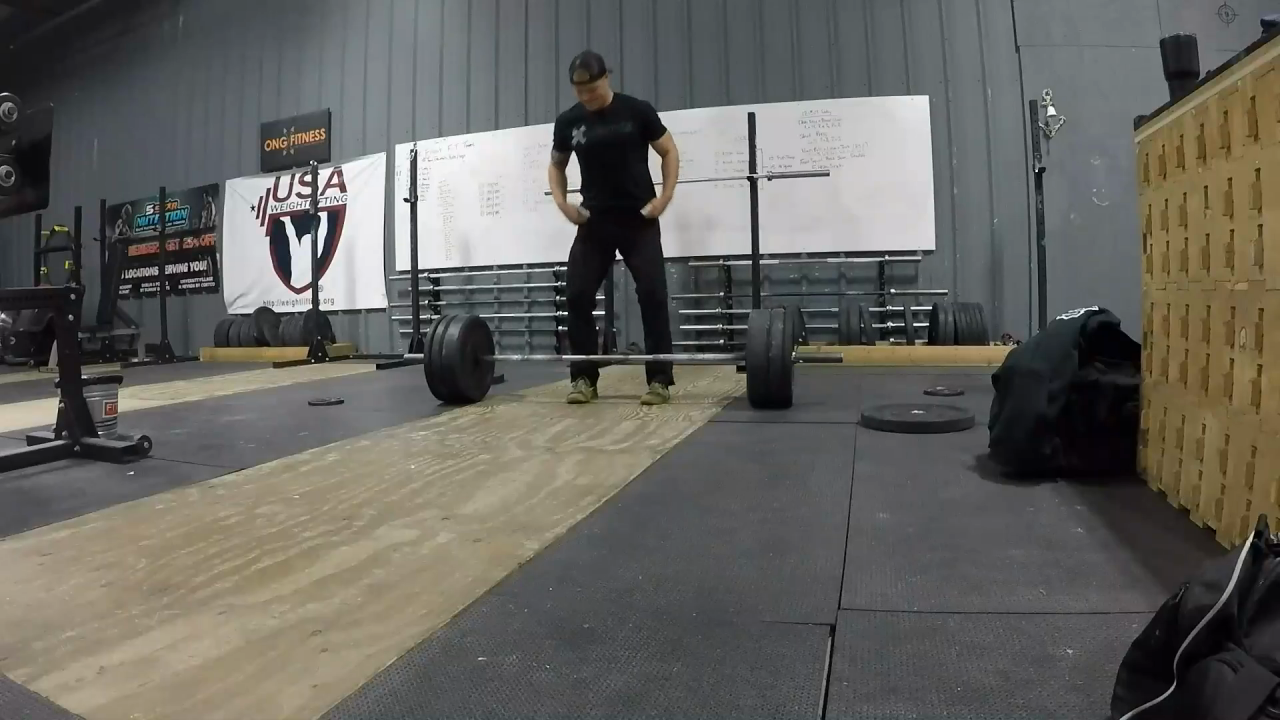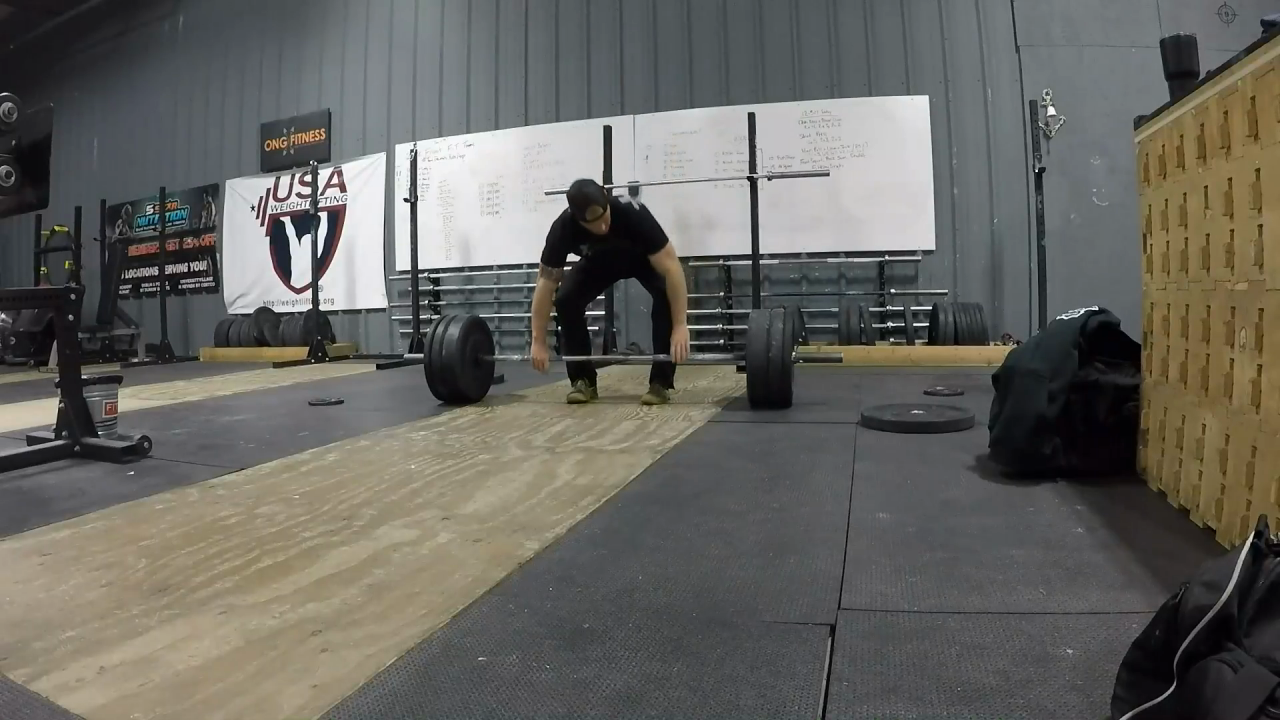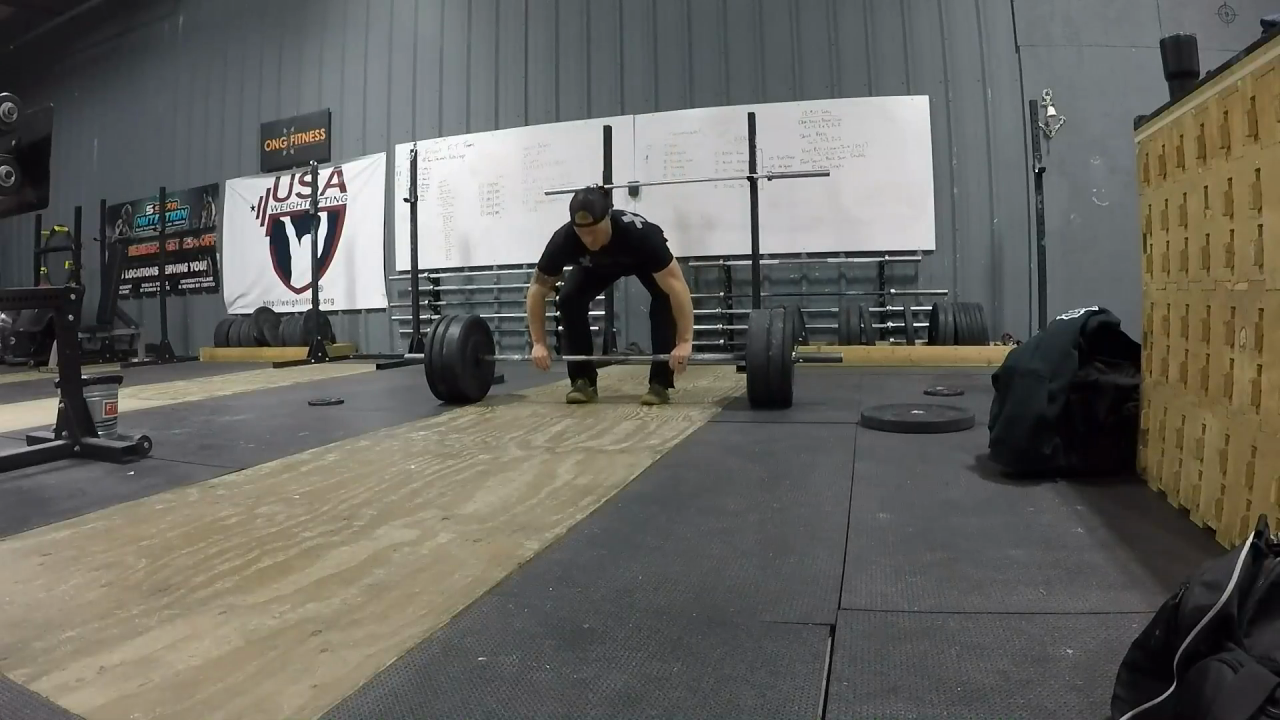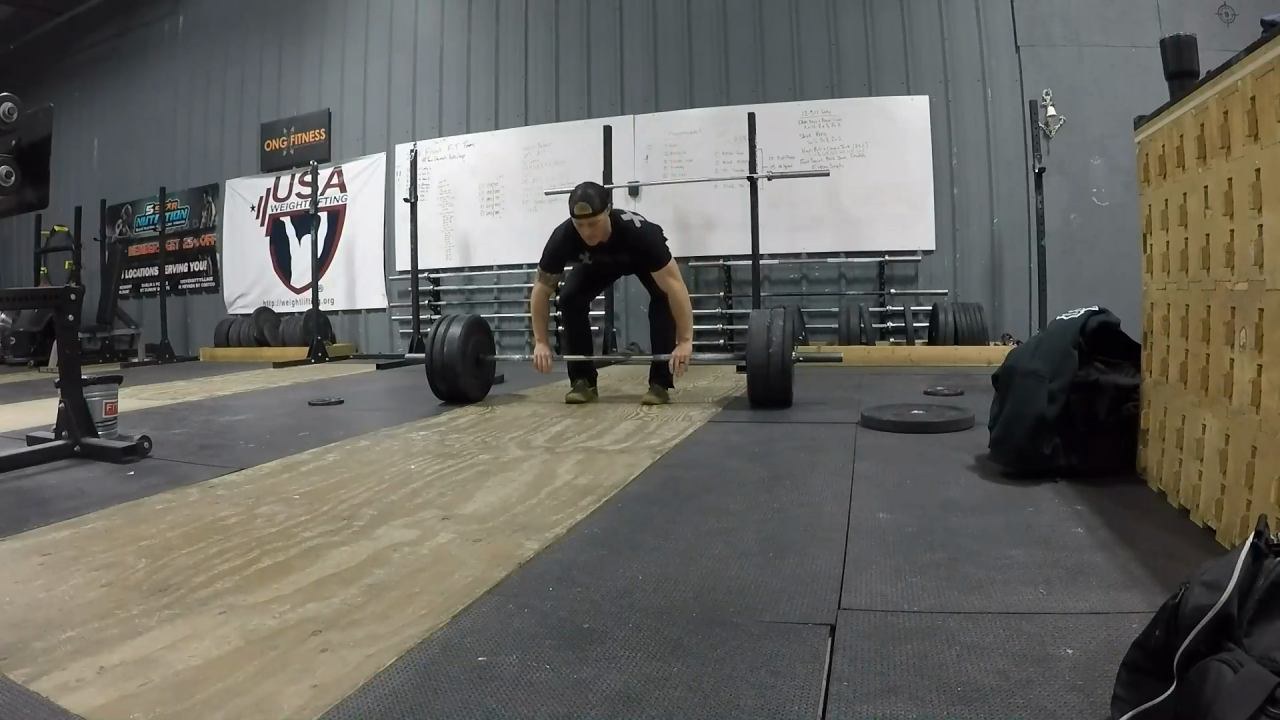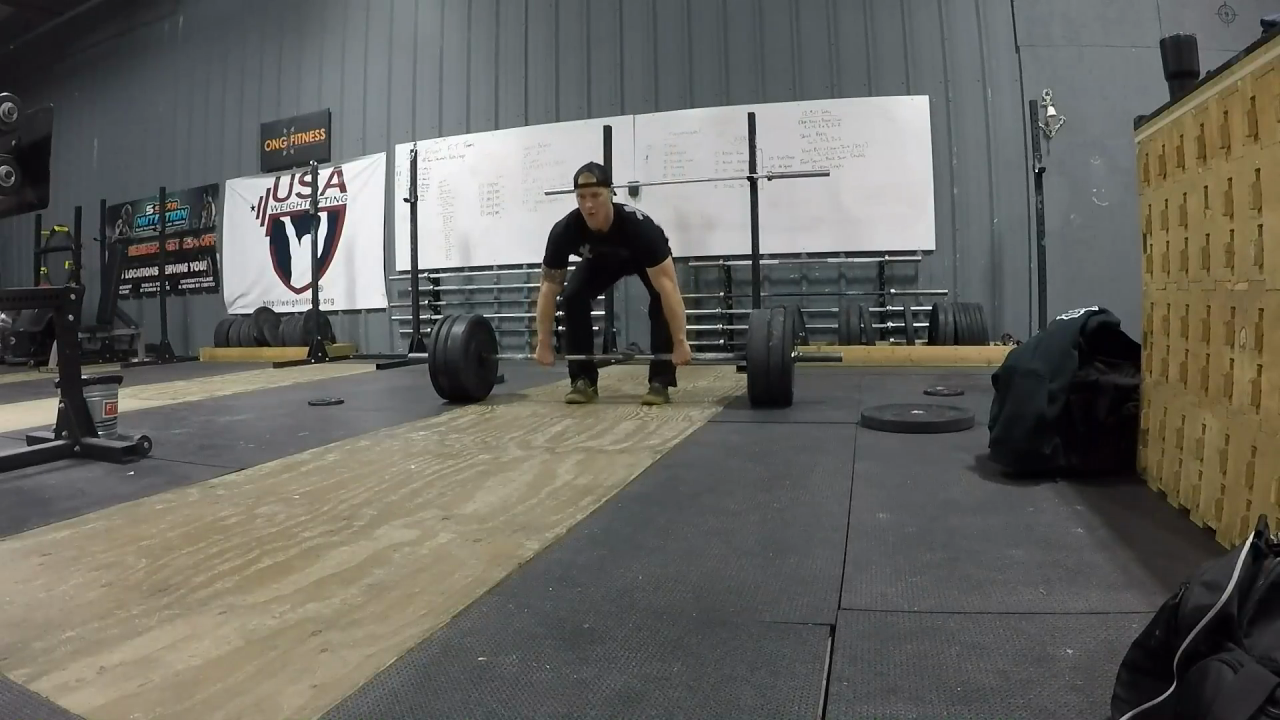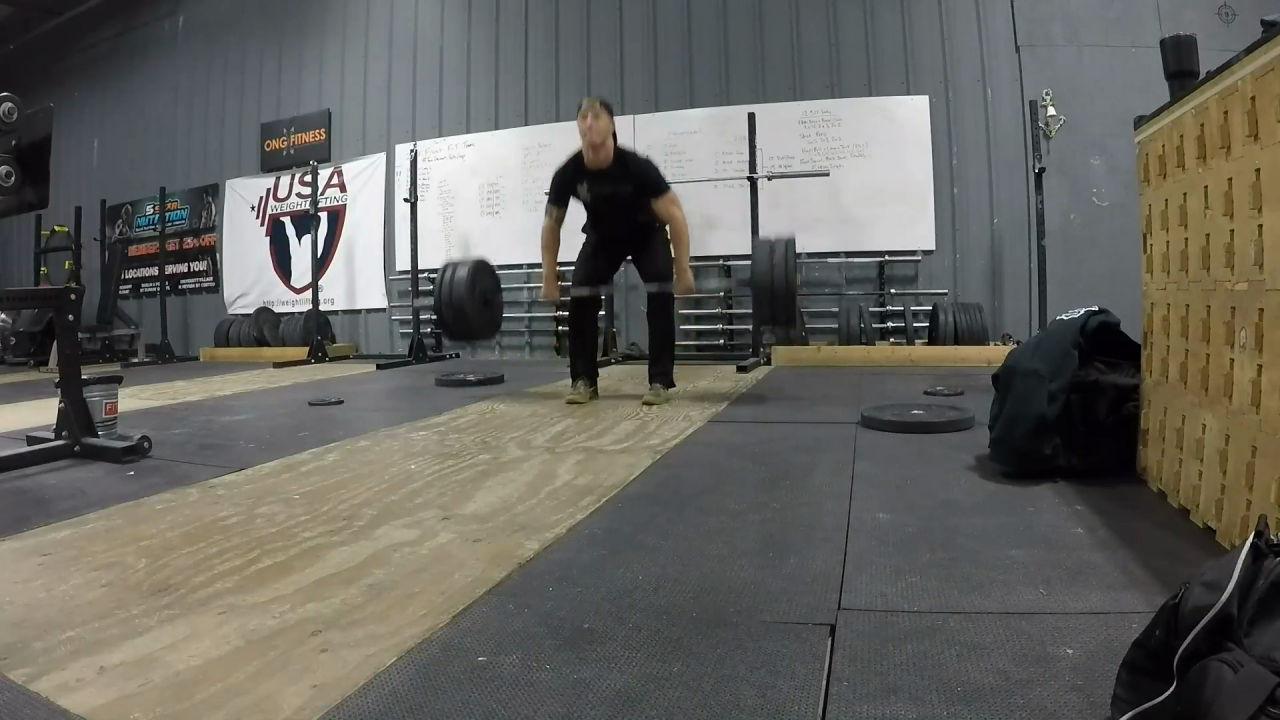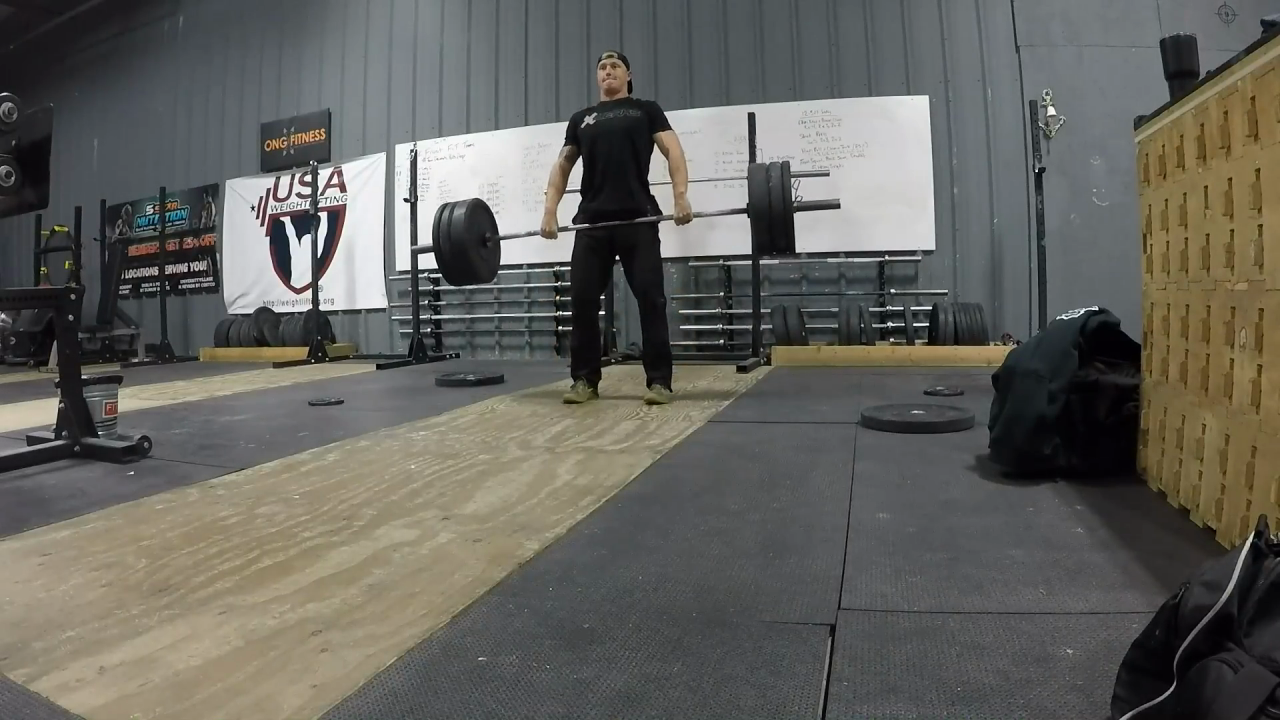
dt=0.7s
person 1, frame 1
left shoulder: (637, 111)
right shoulder: (567, 122)
left elbow: (669, 152)
right elbow: (556, 166)
left wrist: (665, 196)
right wrist: (562, 202)
left hip: (638, 219)
right hip: (593, 221)
left knee: (652, 294)
right knee: (578, 295)
left ankle: (659, 380)
right ankle: (584, 378)
person 1, frame 2
left shoulder: (633, 214)
right shoulder: (562, 229)
left elbow: (670, 267)
right elbow: (545, 287)
left wrist: (680, 327)
right wrist: (538, 342)
left hip: (643, 258)
right hip: (598, 263)
left knee: (667, 295)
right knee: (565, 300)
left ankle: (660, 382)
right ankle: (583, 380)
person 1, frame 3
left shoulder: (639, 232)
right shoulder: (563, 241)
left elbow: (677, 287)
right elbow: (537, 291)
left wrist: (685, 342)
right wrist: (538, 343)
left hip: (642, 259)
left knee: (664, 296)
right knee: (569, 299)
left ankle: (660, 383)
right ankle: (583, 380)
person 1, frame 4
left shoulder: (638, 232)
right shoulder: (562, 239)
left elbow: (675, 287)
right elbow: (541, 290)
left wrist: (685, 341)
right wrist: (541, 342)
left hip: (641, 257)
right hip: (597, 263)
left knee: (663, 296)
right knee: (570, 298)
left ankle: (660, 383)
right ankle: (583, 380)
person 1, frame 5
left shoulder: (639, 226)
right shoulder: (564, 231)
left elbow: (668, 287)
right elbow: (549, 289)
left wrist: (680, 343)
right wrist: (544, 344)
left hip: (640, 255)
right hip: (599, 261)
left knee: (661, 298)
right knee: (572, 297)
left ankle: (660, 382)
right ankle: (583, 380)
person 1, frame 6
left shoulder: (636, 167)
right shoulder: (568, 172)
left elbow: (674, 217)
right elbow: (551, 227)
left wrist: (682, 271)
right wrist: (549, 279)
left hip: (645, 232)
right hip: (601, 236)
left knee: (660, 297)
right knee: (581, 296)
left ankle: (660, 382)
right ankle: (584, 381)
person 1, frame 7
left shoulder: (646, 110)
right shoulder: (581, 118)
left elbow: (672, 150)
right elbow: (562, 166)
left wrist: (680, 196)
right wrist: (550, 210)
left hip: (637, 216)
right hip: (591, 219)
left knee: (650, 298)
right knee: (583, 300)
left ankle: (659, 381)
right ankle: (585, 379)
